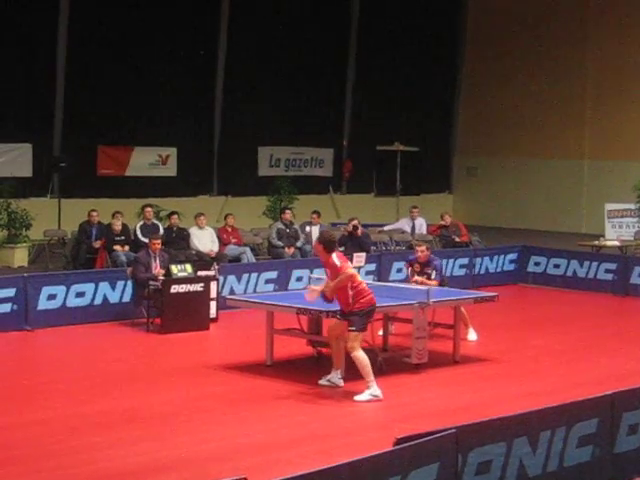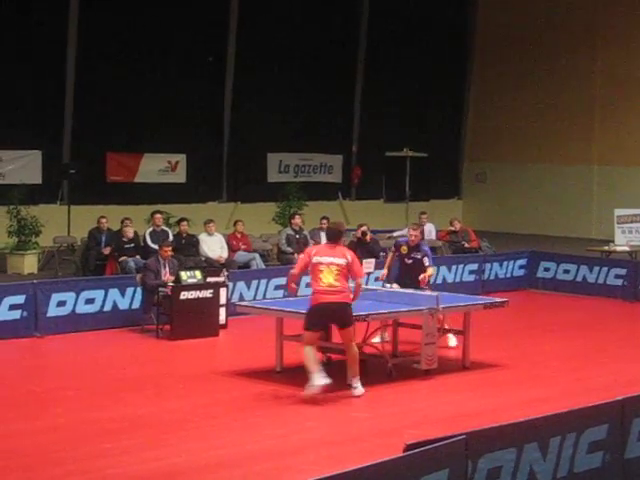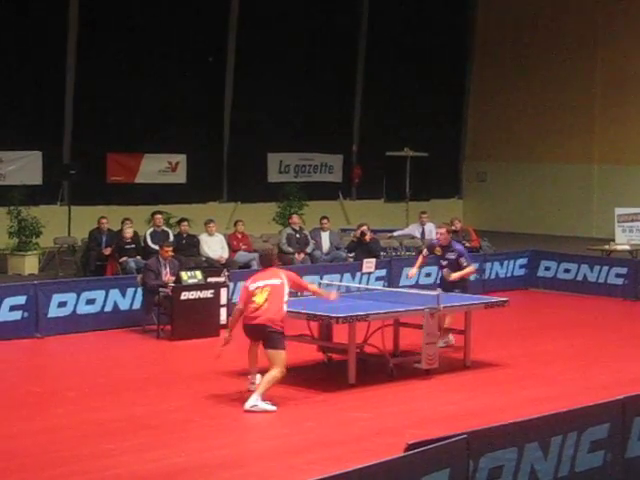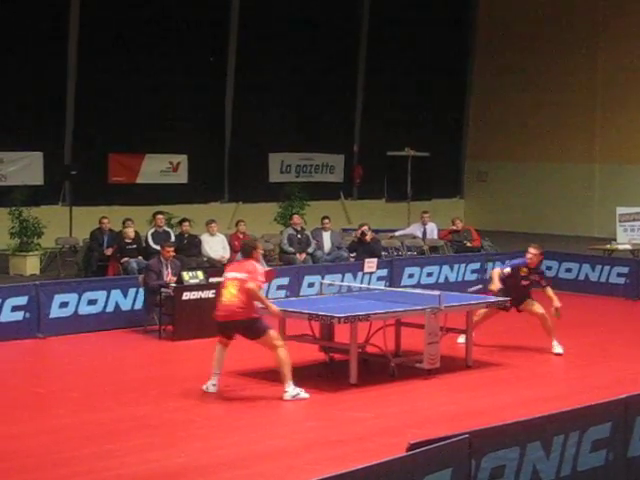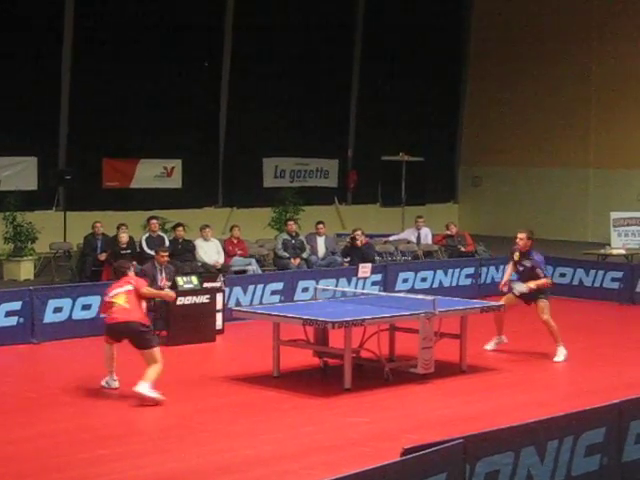
dt=0.7s
person 1, frame 1
left shoulder: (334, 258)
right shoulder: (329, 259)
left elbow: (350, 274)
left wrist: (329, 287)
right wrist: (322, 288)
left hip: (362, 305)
right hip: (352, 305)
left knee: (353, 347)
right knee: (333, 333)
left ankle: (373, 389)
right ankle: (336, 376)
person 1, frame 2
left shoulder: (312, 251)
right shoulder: (348, 254)
left elbow: (294, 273)
right elbow: (359, 281)
left wrist: (290, 284)
right wrist: (355, 295)
left hip: (320, 303)
right hip: (342, 302)
left knee: (308, 345)
right knee: (349, 343)
left ankle: (317, 377)
right ankle: (355, 384)
person 1, frame 3
left shoulder: (250, 281)
right shoulder: (283, 275)
left elbow: (239, 309)
right elbow: (310, 287)
left wrist: (229, 332)
right wrist: (327, 295)
left hip: (250, 323)
right hip: (272, 325)
left knee: (255, 342)
right knee: (278, 370)
left ankle: (254, 380)
right ankle: (255, 400)
person 1, frame 4
left shoulder: (230, 268)
right shoulder: (255, 267)
right elbow: (250, 287)
right wrist: (269, 305)
left hip: (222, 316)
right hip: (245, 317)
left knee: (222, 344)
right knee: (279, 346)
left ankle: (213, 382)
right ankle: (290, 388)
person 1, frame 5
left shoulder: (110, 290)
right shoulder: (136, 281)
left elbow: (104, 310)
right elbow: (143, 290)
right wrist: (165, 293)
left hip: (113, 323)
right hip: (137, 324)
left knee: (110, 341)
right knee: (157, 363)
left ankle: (111, 379)
right ankle: (145, 386)
person 2, frame 1
left shoulder: (436, 263)
right shoulder: (412, 260)
left elbow: (434, 284)
left wrist: (422, 280)
right wrist: (413, 279)
left hip: (438, 287)
left ankle: (469, 329)
right ankle: (389, 326)
person 2, frame 2
left shoulder: (424, 250)
right shoulder: (400, 243)
left elbow: (431, 270)
right elbow: (392, 254)
left wrist: (426, 275)
right wrist: (386, 268)
left hip: (419, 283)
right hip: (401, 281)
left ankle: (448, 334)
right ankle: (383, 334)
person 2, frame 3
left shoulder: (458, 250)
right shoulder: (434, 245)
left elbow: (472, 269)
right elbow: (423, 255)
left wrist: (459, 274)
right wrist: (415, 268)
left hip: (458, 286)
right hip: (445, 284)
right ankle: (446, 337)
person 2, frame 4
left shoulder: (539, 272)
right shoulder: (517, 264)
left elbow: (545, 286)
right elbow: (496, 271)
left wrist: (554, 300)
right wrist: (496, 282)
left hip: (523, 298)
right hip: (504, 295)
left knee: (541, 314)
right knee: (480, 316)
left ankle: (554, 342)
person 2, frame 5
left shoulder: (537, 259)
right shoulder: (516, 251)
left elbow: (547, 281)
left wrist: (534, 284)
right wrist: (506, 277)
left hip: (539, 291)
right hip: (521, 289)
left knee: (545, 318)
right knee: (498, 311)
left ankle: (560, 348)
right ankle: (499, 338)
